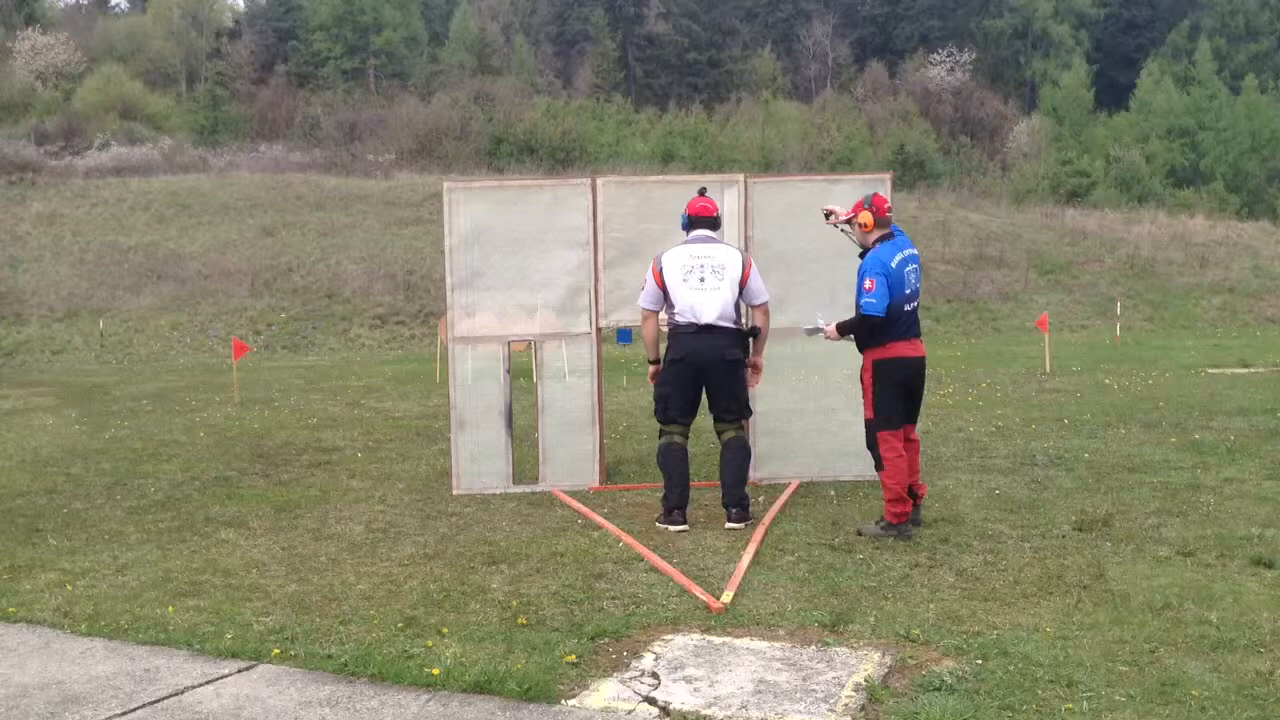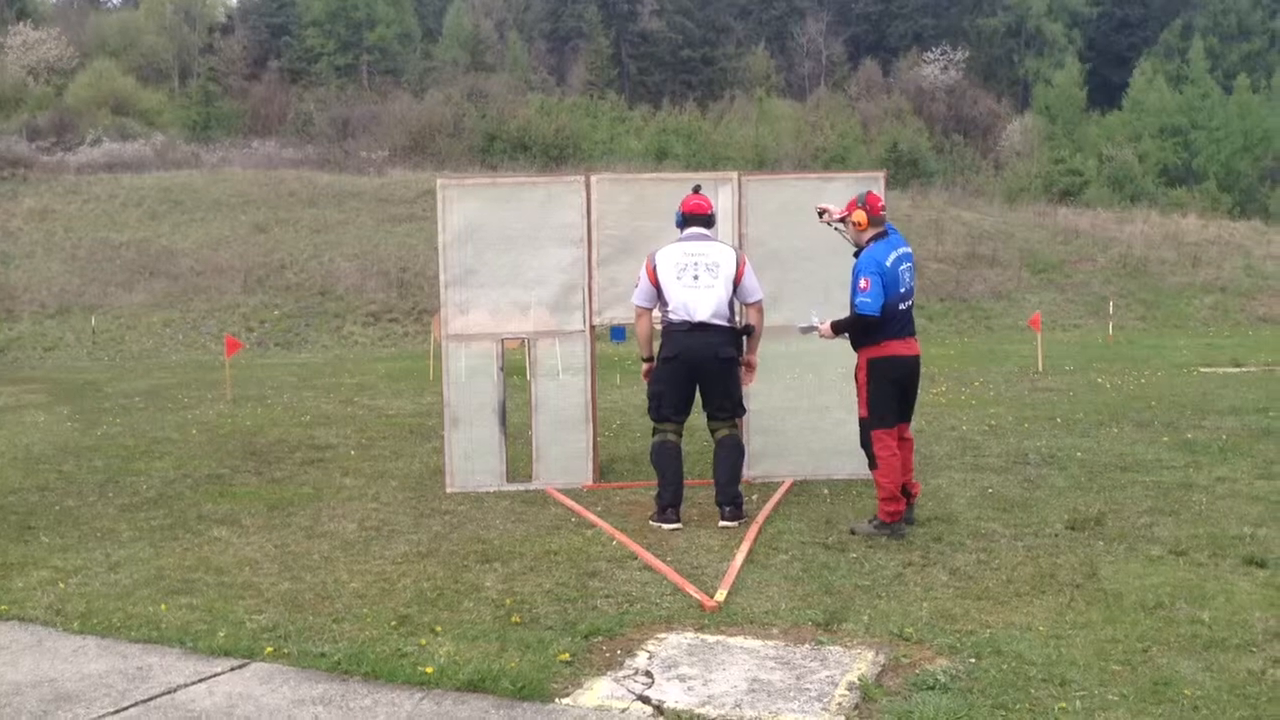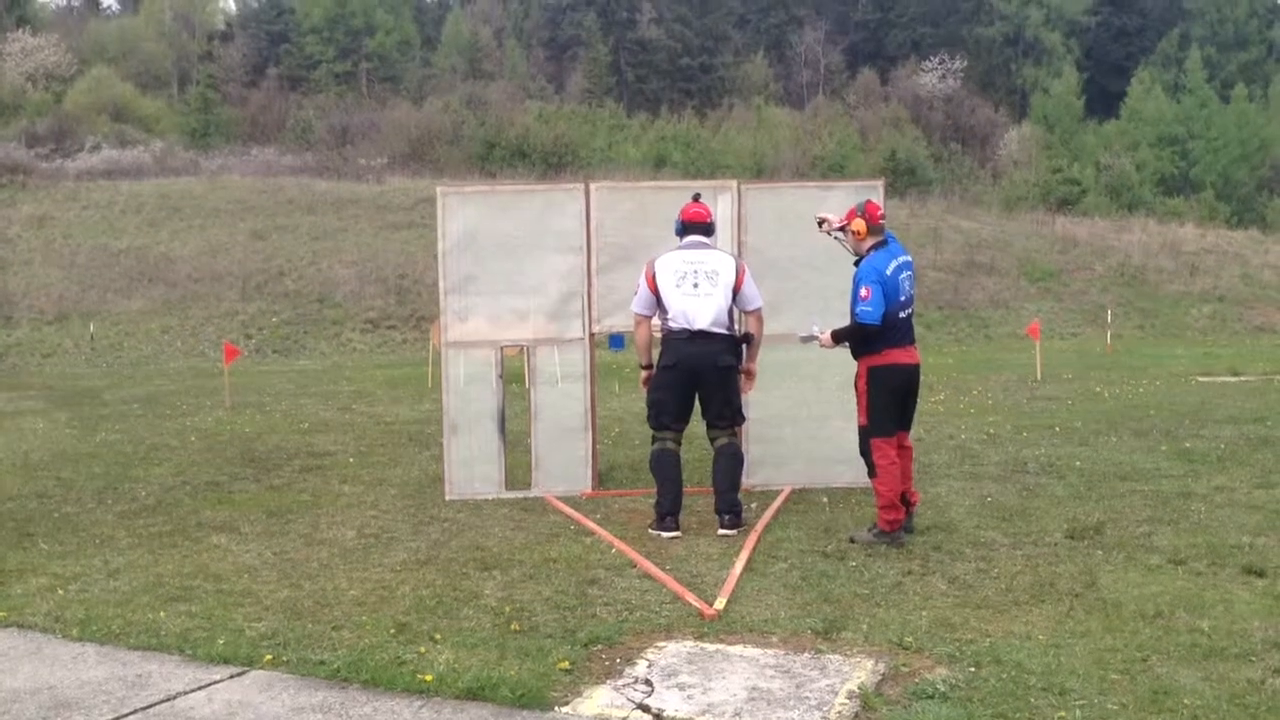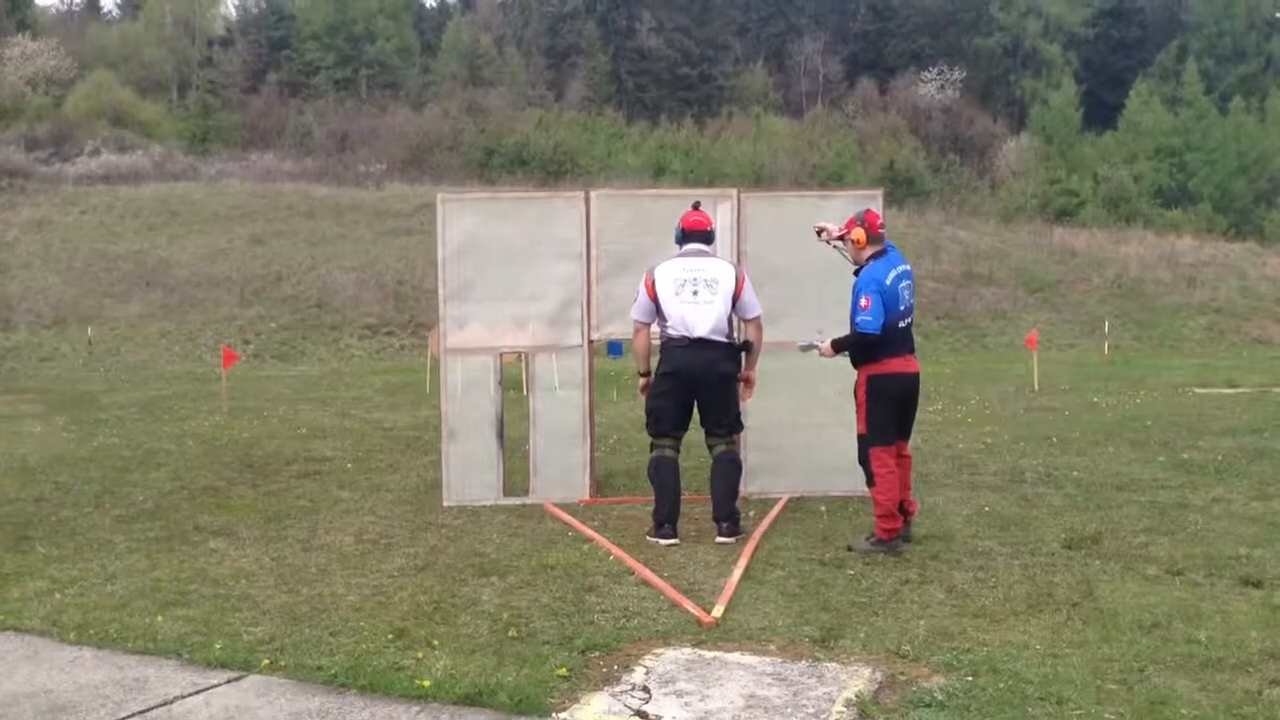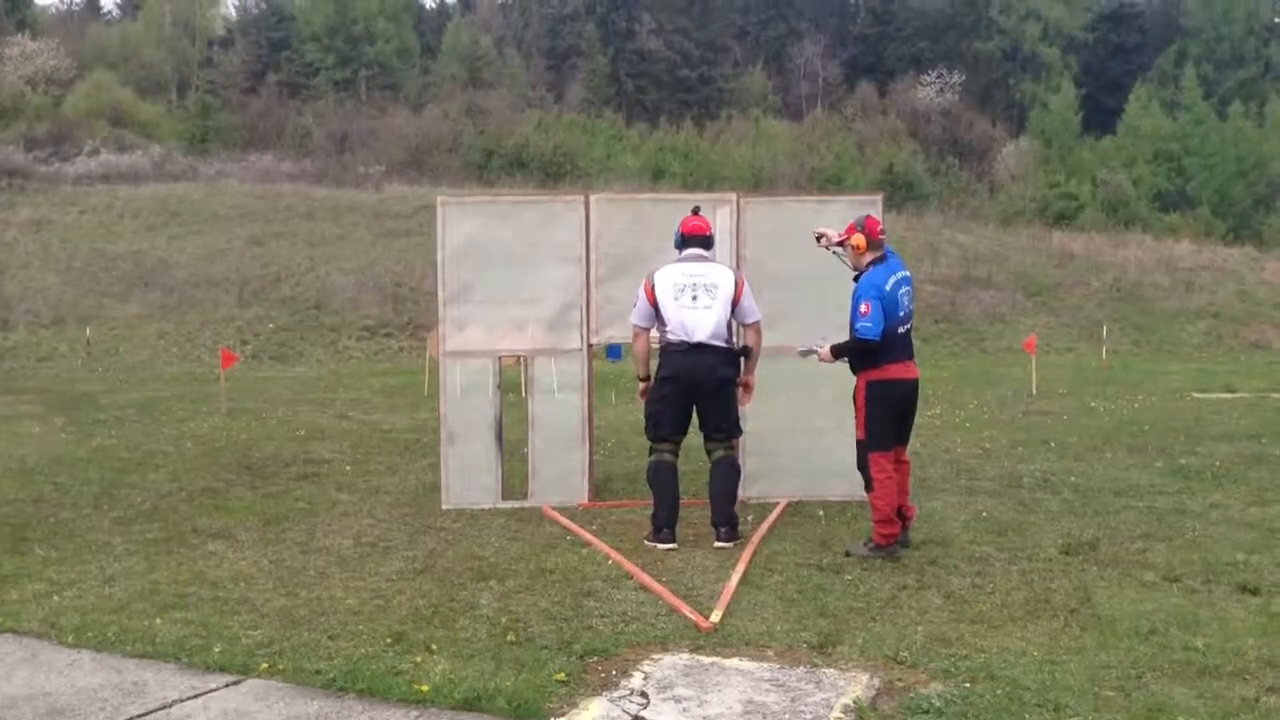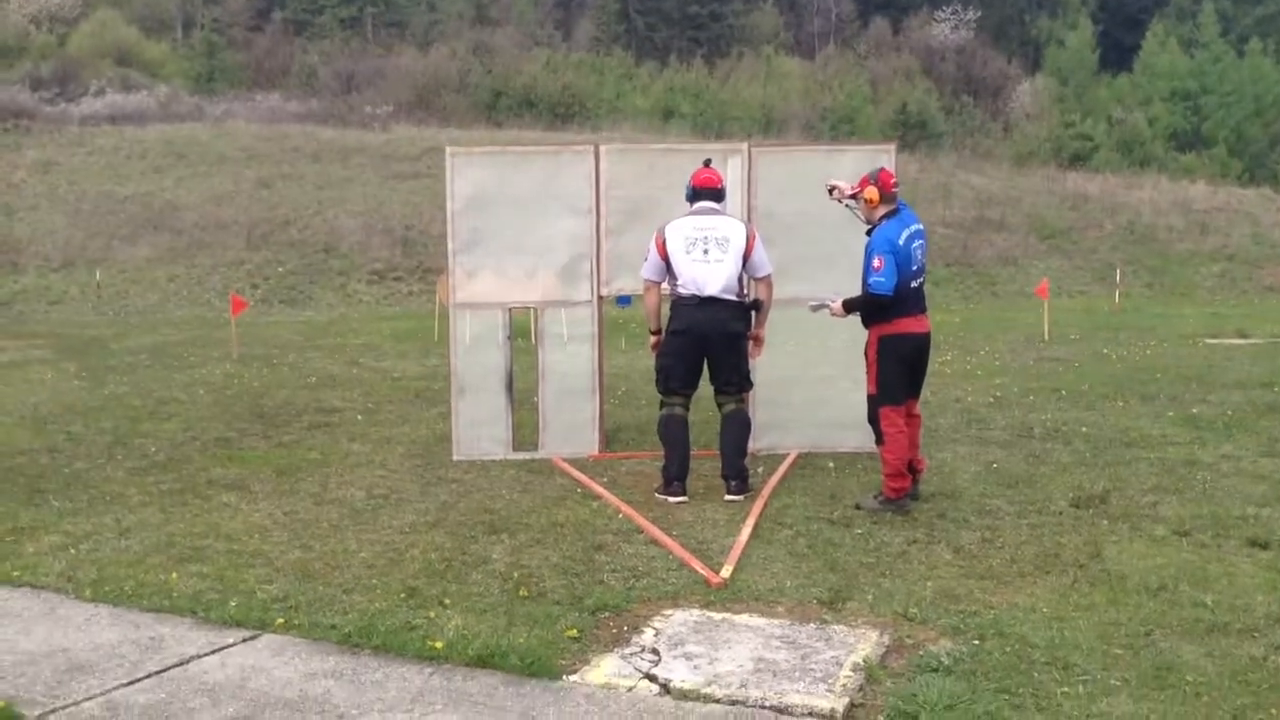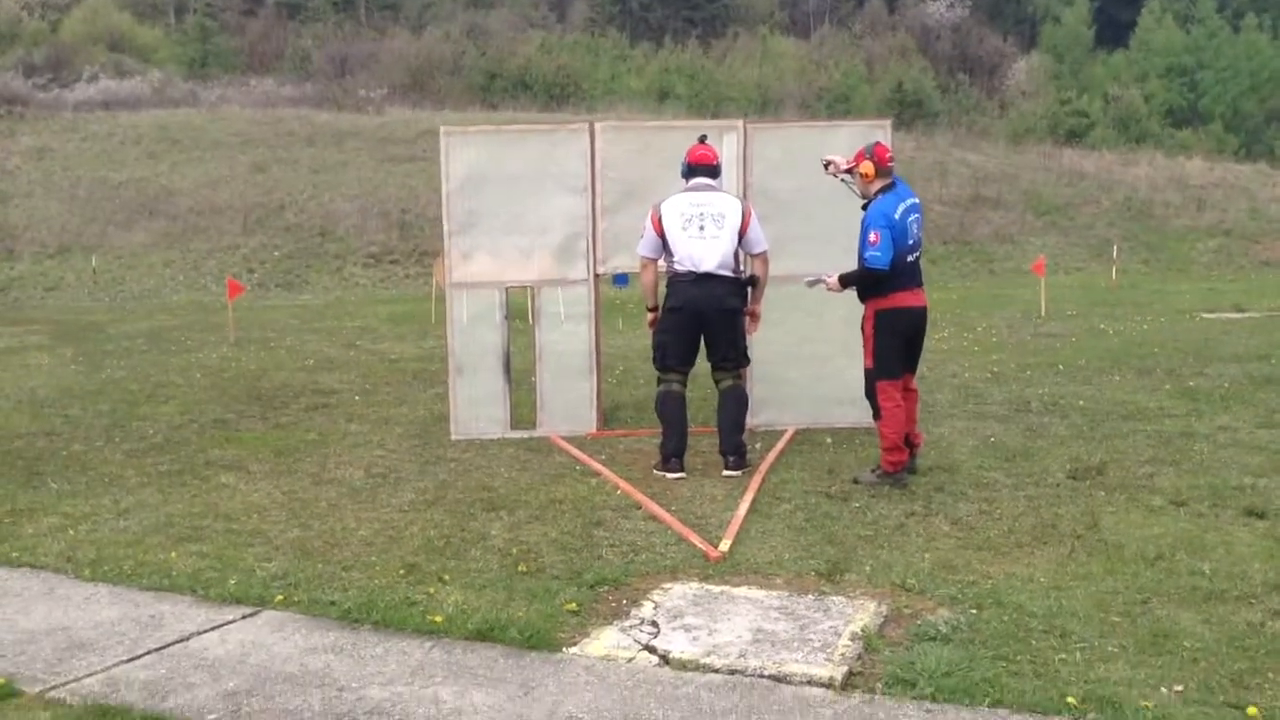
dt=0.4s
person 1, frame 1
left shoulder: (874, 262)
right shoulder: (905, 244)
left elbow: (871, 316)
right elbow: (886, 230)
left wrist: (840, 329)
right wrist: (846, 217)
left hip: (885, 360)
right hip: (913, 354)
left knee: (886, 439)
right knee: (906, 433)
left ankle: (897, 519)
right ankle: (913, 503)
person 1, frame 2
left shoulder: (868, 260)
right shoulder: (898, 242)
left elbow: (866, 315)
right elbow: (880, 228)
left wrist: (835, 328)
right wrist: (841, 217)
left hip: (880, 358)
right hip: (908, 352)
left knee: (880, 438)
right knee: (900, 431)
left ankle: (890, 517)
right ankle: (906, 503)
person 1, frame 3
left shoulder: (869, 269)
right shoulder: (898, 251)
left elbow: (867, 324)
right elbow: (879, 236)
left wrist: (836, 337)
right wrist: (841, 225)
left hip: (880, 367)
right hip: (908, 361)
left knee: (880, 446)
right knee: (899, 440)
left ankle: (889, 525)
right ankle: (905, 511)
person 1, frame 4
left shoulder: (869, 278)
right shoulder: (897, 259)
left elbow: (867, 334)
right elbow: (879, 245)
left wrist: (834, 346)
right wrist: (839, 234)
left hip: (880, 376)
right hip: (908, 370)
left knee: (878, 455)
right knee: (898, 449)
left ankle: (887, 533)
right ankle: (903, 520)
person 1, frame 5
left shoulder: (869, 284)
right shoulder: (897, 265)
left elbow: (867, 340)
right elbow: (877, 252)
left wrist: (835, 352)
right wrist: (838, 239)
left hip: (879, 382)
right hip: (907, 376)
left knee: (877, 461)
right knee: (896, 455)
left ankle: (885, 539)
right ankle: (901, 525)
person 1, frame 6
left shoulder: (882, 238)
right shoulder: (910, 219)
left elbow: (880, 295)
right elbow: (890, 204)
left wrist: (846, 306)
right wrist: (851, 193)
left hip: (891, 336)
right hip: (918, 330)
left knee: (887, 414)
right knee: (907, 408)
left ankle: (895, 492)
right ankle: (911, 478)
person 1, frame 7
left shoulder: (878, 212)
right shoulder: (906, 193)
left elbow: (876, 269)
right elbow: (886, 179)
left wrist: (843, 280)
right wrist: (847, 166)
left hip: (888, 310)
right hip: (915, 304)
left knee: (885, 388)
right knee: (904, 383)
left ankle: (892, 466)
right ankle: (909, 451)
person 2, frame 1
left shoulder: (665, 260)
right shoulder: (738, 258)
left elbow: (649, 315)
right elbow: (761, 310)
left wrist: (654, 360)
right wrist: (757, 354)
left hip: (683, 346)
right hip: (726, 346)
left knee: (674, 429)
right knee: (732, 427)
left ankle: (675, 512)
right ankle: (736, 510)
person 2, frame 2
left shoulder: (659, 258)
right shoulder: (732, 256)
left elbow: (642, 314)
right elbow: (755, 308)
left wrist: (647, 358)
right wrist: (750, 353)
left hip: (676, 344)
right hip: (720, 344)
left knee: (667, 427)
right knee: (726, 426)
left ankle: (668, 510)
right ankle: (729, 508)
person 2, frame 3
left shoulder: (658, 265)
right shoulder: (732, 264)
left elbow: (641, 320)
right elbow: (755, 315)
left wrist: (646, 365)
right wrist: (750, 360)
left hip: (676, 352)
right hip: (720, 352)
left knee: (666, 434)
right knee: (725, 433)
left ankle: (667, 518)
right ankle: (729, 516)
person 2, frame 4
left shoulder: (657, 273)
right shoulder: (731, 272)
left elbow: (640, 328)
right elbow: (754, 324)
left wrist: (644, 373)
right wrist: (749, 368)
left hip: (675, 359)
right hip: (718, 359)
left knee: (664, 442)
right knee: (723, 441)
left ankle: (665, 526)
right ankle: (726, 524)
person 2, frame 5
left shoulder: (657, 278)
right shoulder: (731, 276)
left elbow: (640, 332)
right elbow: (753, 329)
left wrist: (643, 377)
right wrist: (748, 372)
left hip: (674, 364)
right hip: (718, 364)
left knee: (663, 446)
right knee: (722, 446)
left ankle: (663, 530)
right ankle: (725, 528)
person 2, frame 6
left shoulder: (668, 231)
right shoulder: (742, 230)
left elbow: (651, 287)
right elbow: (764, 282)
left wrist: (655, 330)
right wrist: (759, 326)
left hip: (685, 317)
right hip: (728, 318)
left knee: (674, 400)
right knee: (732, 399)
left ankle: (674, 483)
right ankle: (735, 481)
person 2, frame 7
left shoulder: (664, 208)
right shoulder: (738, 206)
left elbow: (647, 264)
right elbow: (760, 259)
left wrist: (652, 308)
right wrist: (755, 302)
left hip: (681, 294)
right hip: (725, 294)
left knee: (672, 376)
right knee: (730, 375)
left ankle: (672, 459)
right ankle: (733, 457)
